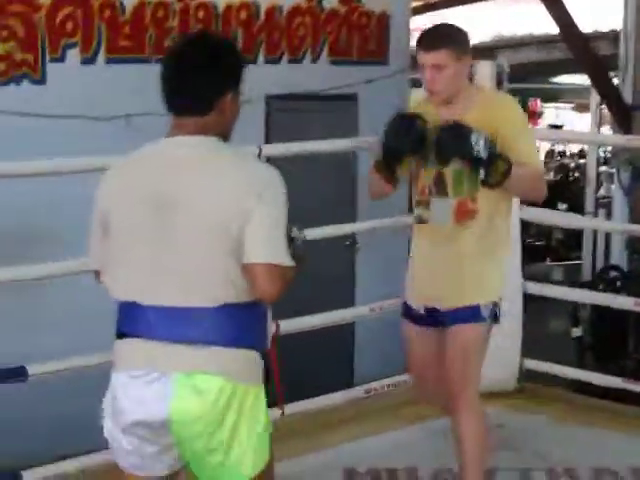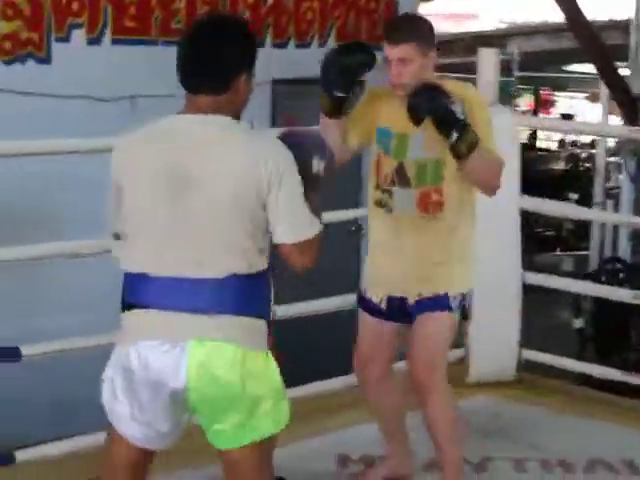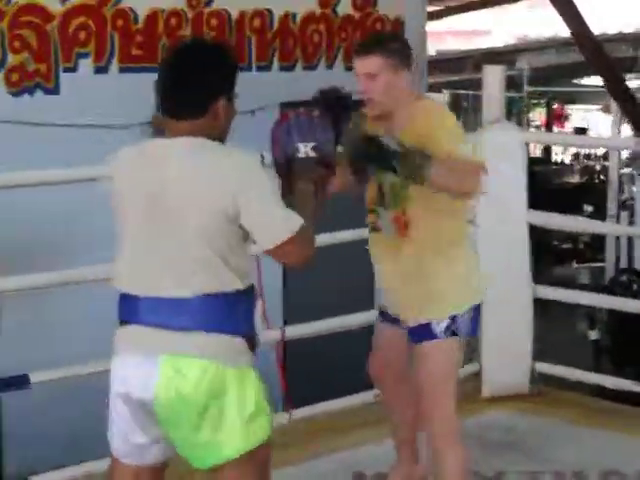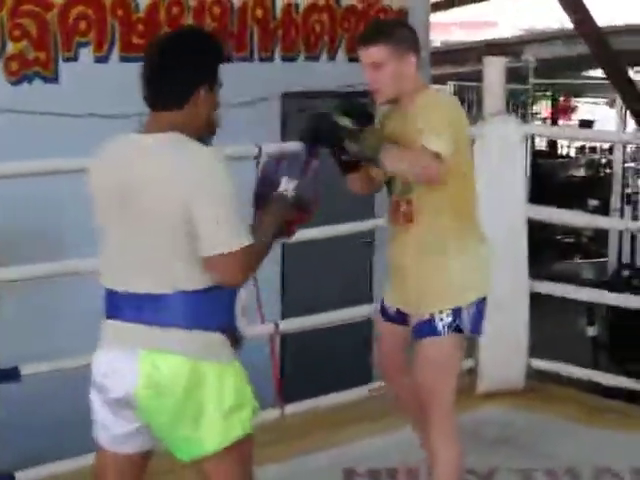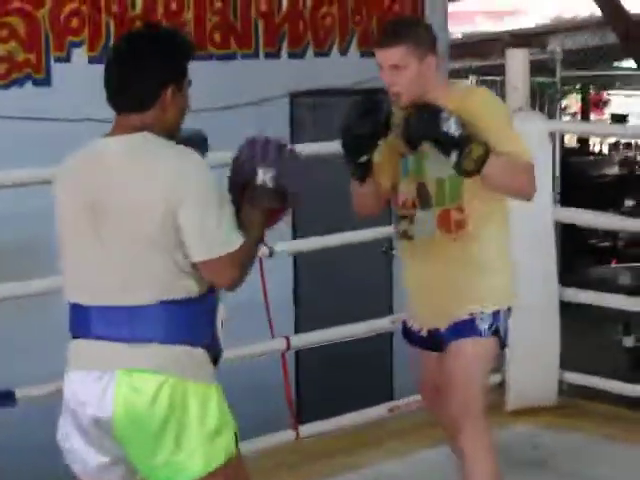
dt=0.3s
person 1, frame 1
left shoulder: (502, 111)
right shoulder: (418, 116)
left elbow: (538, 188)
right elbow: (377, 192)
left wrist: (486, 160)
right wrist: (391, 156)
left hip: (476, 273)
right hip: (425, 270)
left knee: (459, 386)
right knee: (424, 373)
person 1, frame 2
left shoulder: (465, 99)
right shoulder: (375, 100)
left elbow: (491, 181)
right elbow: (331, 154)
left wrist: (453, 125)
right wrist: (335, 96)
left hip: (441, 265)
right hip: (384, 263)
left knee: (426, 374)
right knee: (369, 366)
person 1, frame 3
left shoulder: (434, 119)
right shoulder: (369, 122)
left elbow: (469, 181)
right elbow: (334, 185)
left wrist: (401, 158)
left hip: (442, 284)
right hip: (397, 280)
left knee: (435, 404)
right knee: (384, 372)
person 1, frame 4
left shoulder: (436, 106)
right shoulder: (393, 113)
left elbow: (427, 171)
right elbow: (364, 185)
left wrist: (353, 140)
right wrist: (346, 147)
left hip: (448, 275)
right hip: (407, 272)
left knee: (433, 398)
right knee: (391, 365)
person 1, frame 5
left shoulder: (479, 104)
right shoulder: (395, 120)
left elbow: (526, 183)
right elbow: (367, 205)
left wrist: (459, 145)
right wrist: (360, 155)
left hip: (477, 285)
right hip: (426, 287)
left knee: (463, 408)
right knee: (437, 395)
person 2, frame 1
left shoulder: (119, 175)
right shoulder: (255, 177)
left elbow: (106, 273)
right elbow: (268, 286)
right wrist: (289, 251)
left hip: (137, 373)
right hip: (219, 379)
person 2, frame 2
left shoulder: (132, 148)
right shoulder: (265, 153)
right elbow: (302, 254)
right wrist: (305, 193)
left hip: (147, 338)
right hip: (228, 346)
person 2, frame 3
left shoulder: (125, 163)
right shoulder: (237, 169)
right elbow: (297, 250)
right wrist: (305, 187)
left hip: (135, 356)
right hip: (209, 360)
person 2, frame 4
left shoulder: (107, 158)
right shoulder: (204, 165)
right elbow: (232, 271)
right wrist: (274, 217)
left hip: (119, 351)
right hip: (189, 357)
person 2, frame 5
left shoulder: (71, 169)
right shoulder: (181, 166)
right elbow: (226, 273)
right wrist: (254, 210)
left hip: (88, 371)
right hip: (164, 377)
